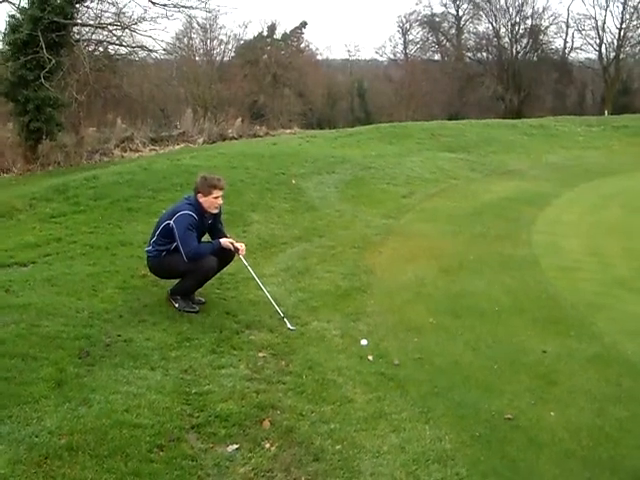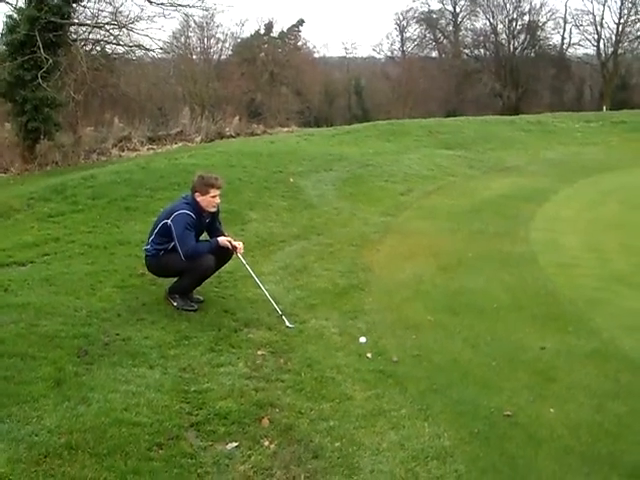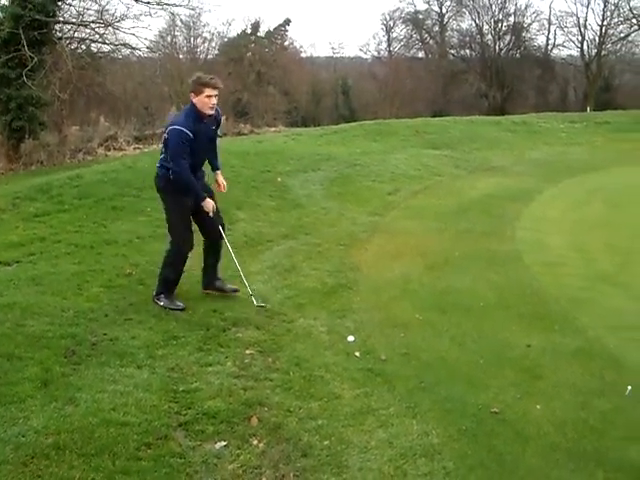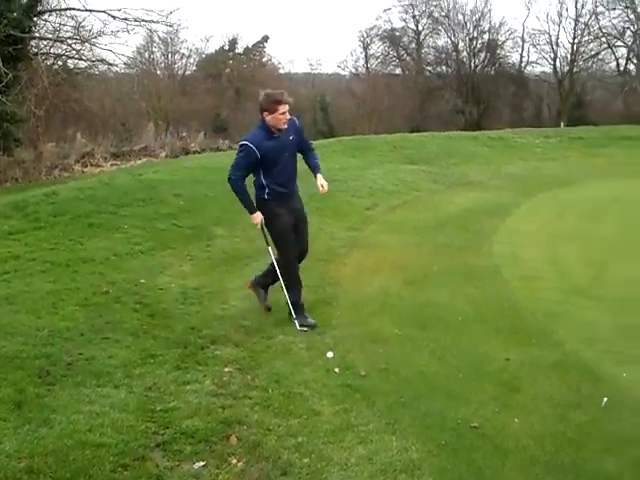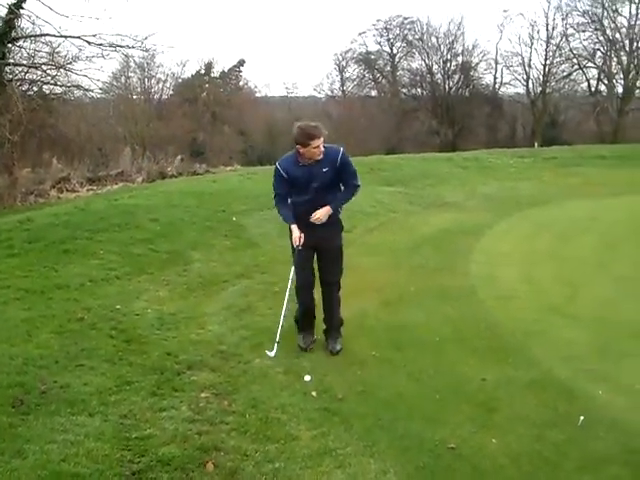
dt=1s
person 1, frame 1
left shoulder: (211, 208)
right shoulder: (184, 216)
left elbow: (218, 234)
right elbow: (190, 253)
left wrist: (232, 244)
right wrist: (219, 244)
left hip: (184, 251)
right hip: (160, 259)
left knee: (227, 253)
right knee: (208, 263)
left ankle: (187, 291)
right ankle: (177, 294)
person 1, frame 2
left shoulder: (209, 207)
right shoulder: (182, 215)
left elbow: (216, 232)
right elbow: (188, 252)
left wrist: (230, 243)
right wrist: (216, 242)
left hip: (180, 251)
right hip: (158, 259)
left knee: (225, 251)
right knee: (205, 262)
left ankle: (185, 289)
right ankle: (176, 293)
person 1, frame 3
left shoulder: (214, 116)
right shoulder: (180, 127)
right elbow: (179, 170)
left wrist: (217, 171)
right wrist: (202, 199)
left hip: (196, 179)
right hip: (172, 184)
left knee: (216, 228)
right knee: (182, 241)
left ankle: (211, 279)
right ankle: (163, 293)
person 1, frame 4
left shoulder: (293, 125)
right shoulder: (253, 143)
left elbow: (307, 149)
right elbow: (235, 178)
left wrist: (317, 174)
right wrist: (252, 210)
left hip: (293, 197)
right hip: (272, 204)
left knee: (301, 249)
right knee: (289, 256)
left ankle: (261, 283)
right ankle: (296, 310)
person 1, frame 5
left shoulder: (337, 155)
right shoulder: (285, 166)
left elbow: (352, 185)
right elbow: (280, 200)
left wrist: (330, 208)
right wrist: (293, 225)
left hip: (329, 226)
right hip: (301, 228)
left knee: (331, 281)
right knee: (304, 281)
left ankle: (333, 331)
right ankle: (306, 328)
